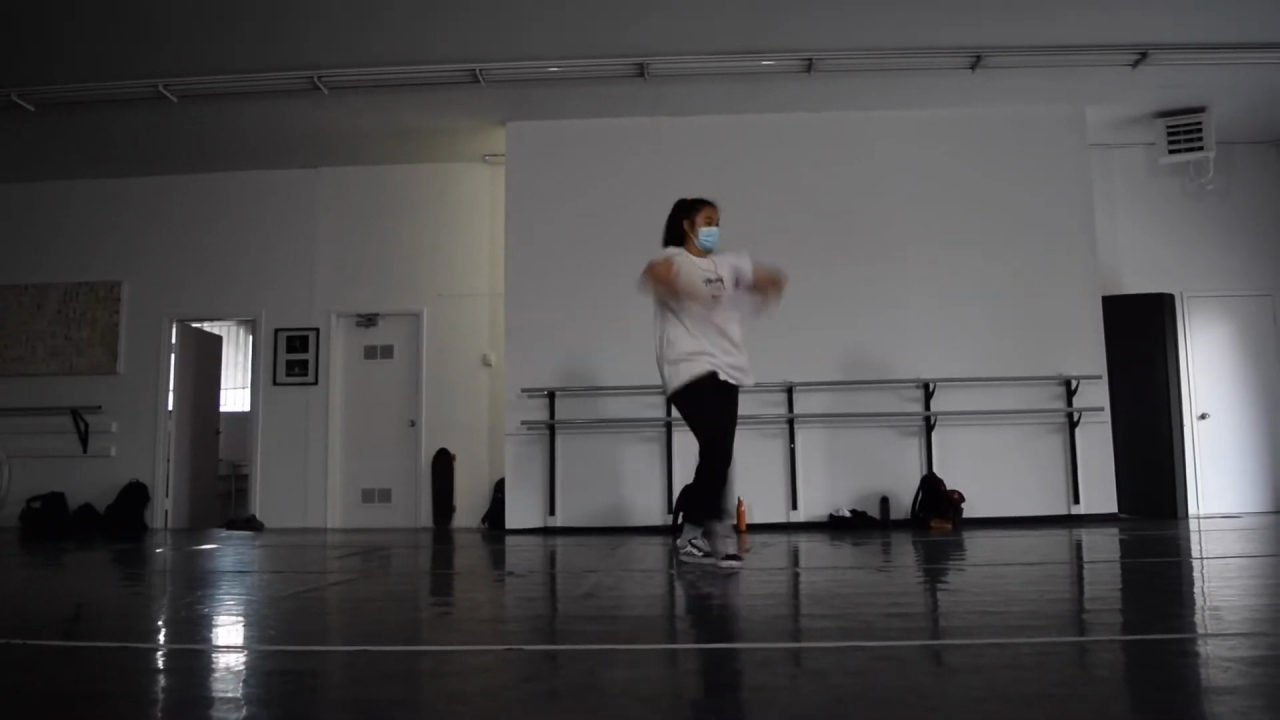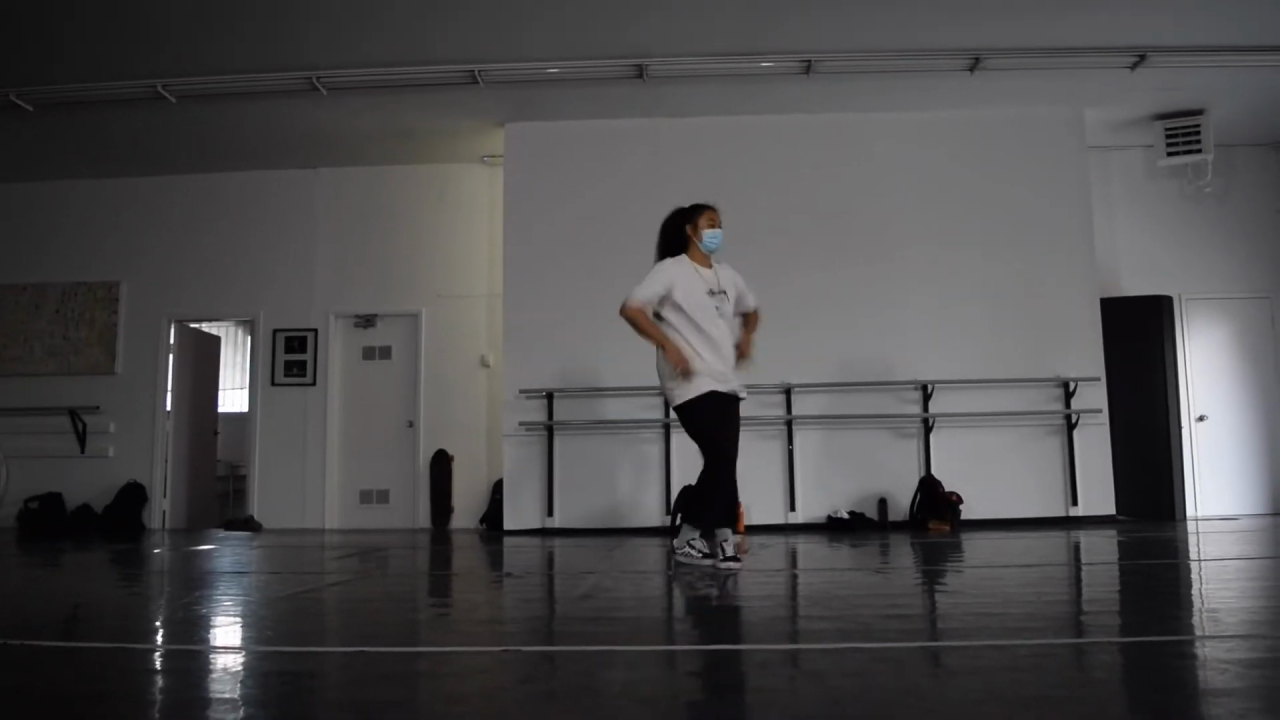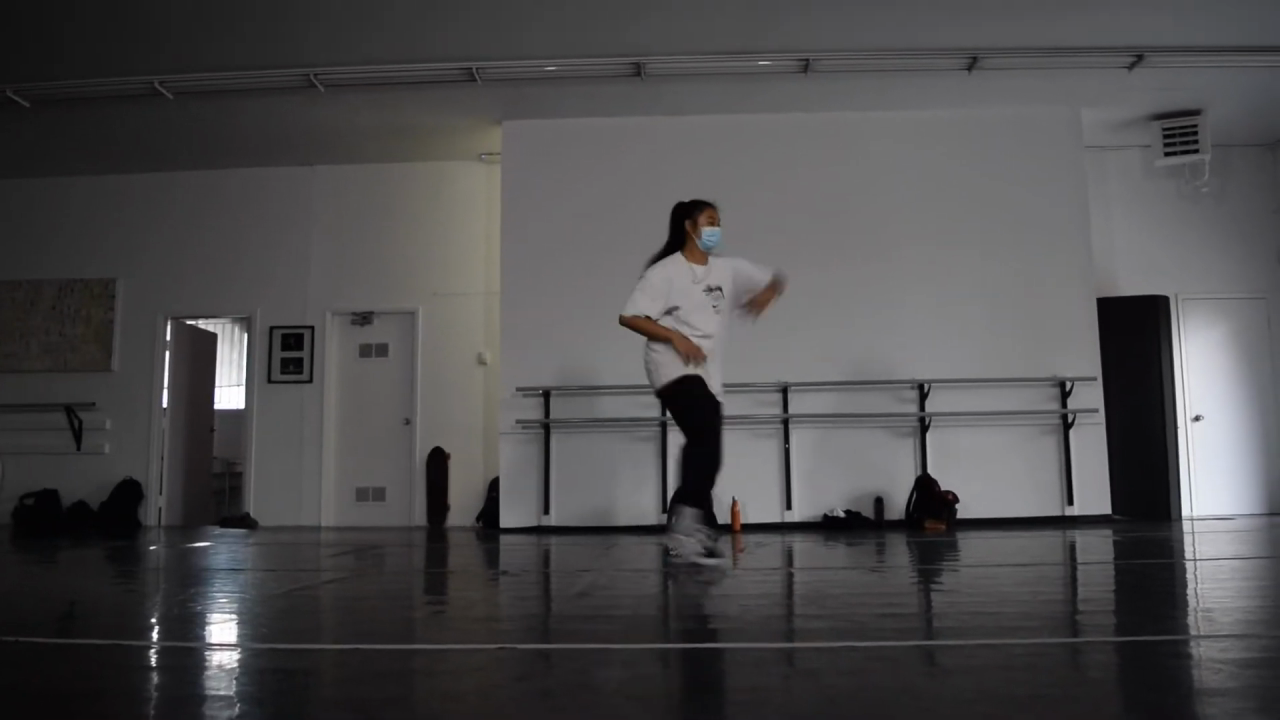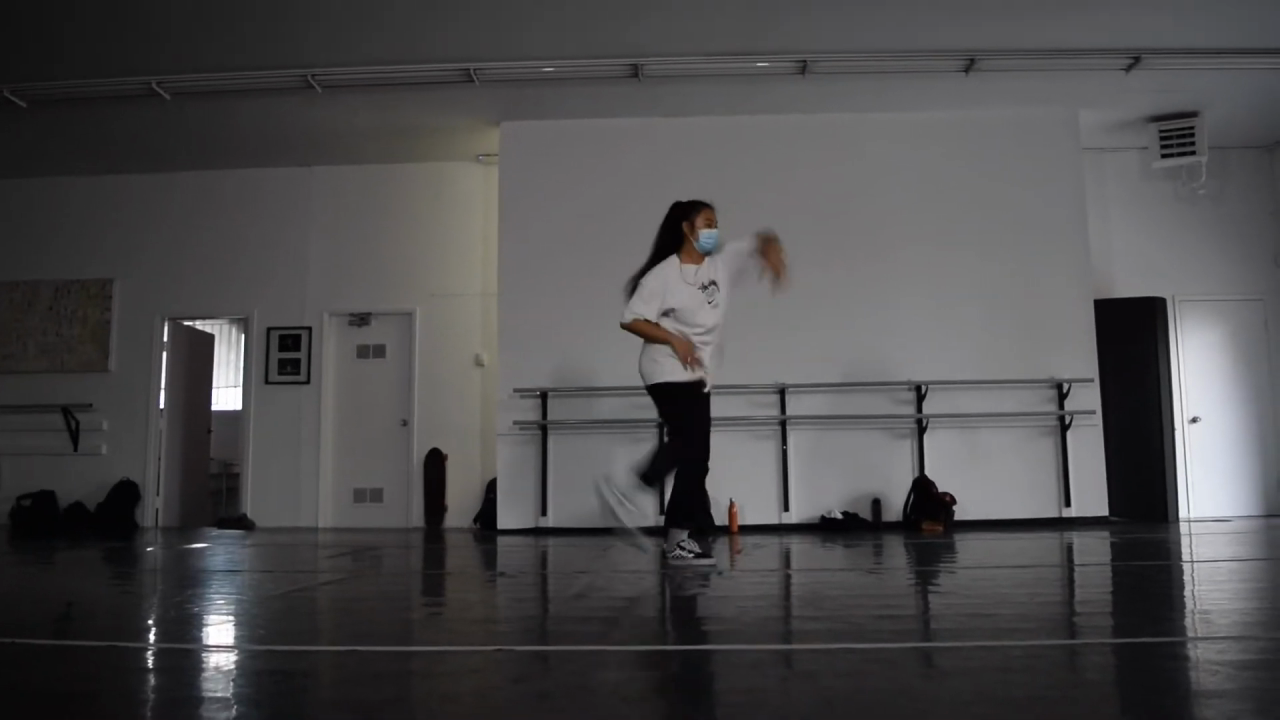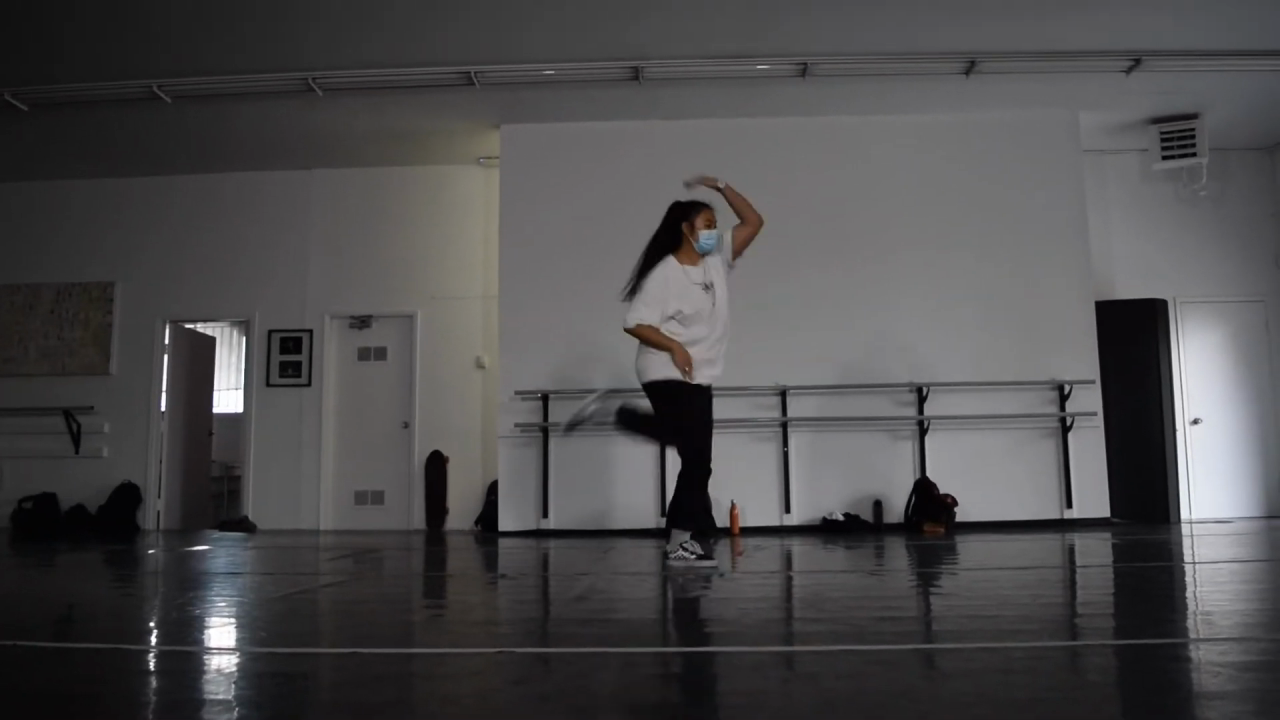
dt=0.1s
person 1, frame 1
left shoulder: (729, 263)
right shoulder: (672, 260)
left elbow: (772, 278)
right elbow: (655, 273)
left wrist: (767, 282)
right wrist: (691, 293)
left hip: (726, 371)
right hip: (690, 371)
left knee: (719, 454)
right knee: (716, 445)
left ankle: (691, 535)
right ankle: (714, 530)
person 1, frame 2
left shoulder: (727, 275)
right shoulder: (669, 270)
left elbow: (750, 310)
right elbow: (630, 308)
left wrist: (746, 336)
right wrist: (668, 344)
left hip: (724, 383)
right hip: (689, 382)
left knee: (722, 462)
right knee: (722, 458)
left ankle: (688, 537)
right ankle: (724, 538)
person 1, frame 3
left shoulder: (730, 268)
right shoulder: (666, 271)
left elbow: (773, 281)
right elbow: (631, 316)
left wrist: (767, 292)
right wrist: (675, 338)
left hip: (706, 377)
right hip: (675, 371)
left knee: (705, 453)
right knee: (706, 444)
left ankle: (685, 532)
right ankle: (689, 524)
person 1, frame 4
left shoulder: (726, 258)
right shoulder: (664, 275)
left elbow: (767, 240)
right elbow: (631, 320)
left wrist: (772, 253)
right wrist: (676, 340)
left hip: (701, 375)
right hip: (670, 372)
left knee: (696, 457)
right knee: (689, 445)
left ankle: (679, 538)
right ankle: (630, 492)
person 1, frame 5
left shoulder: (717, 257)
right shoulder: (663, 275)
left elbow: (754, 222)
right elbow: (635, 324)
left wrist: (721, 187)
right wrist: (673, 345)
left hip: (700, 376)
right hip: (667, 370)
left knee: (698, 458)
right knee: (686, 441)
left ankle: (683, 538)
